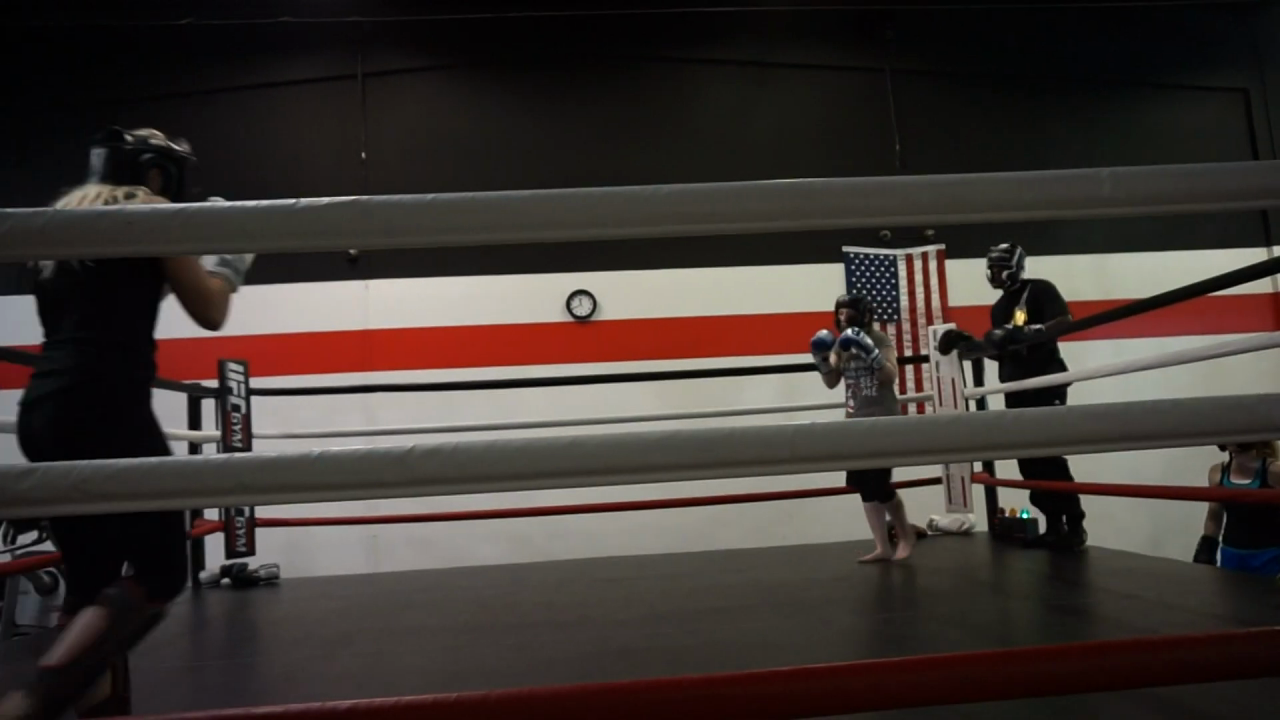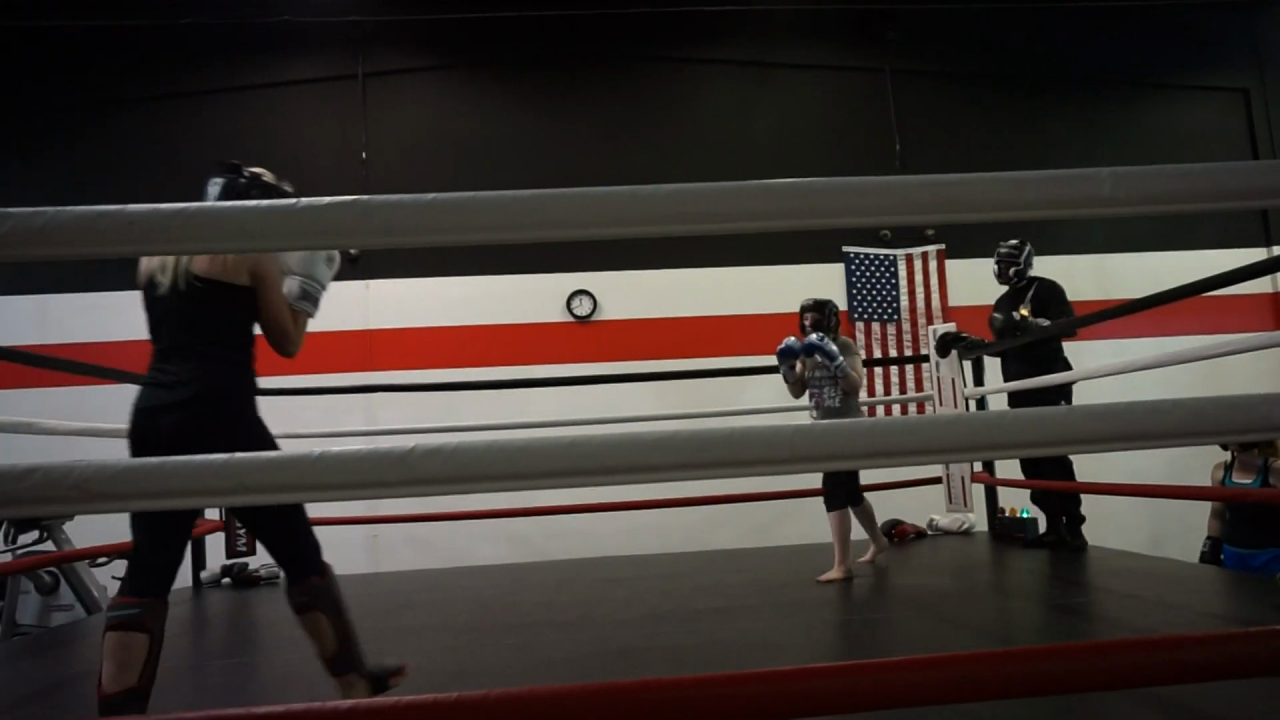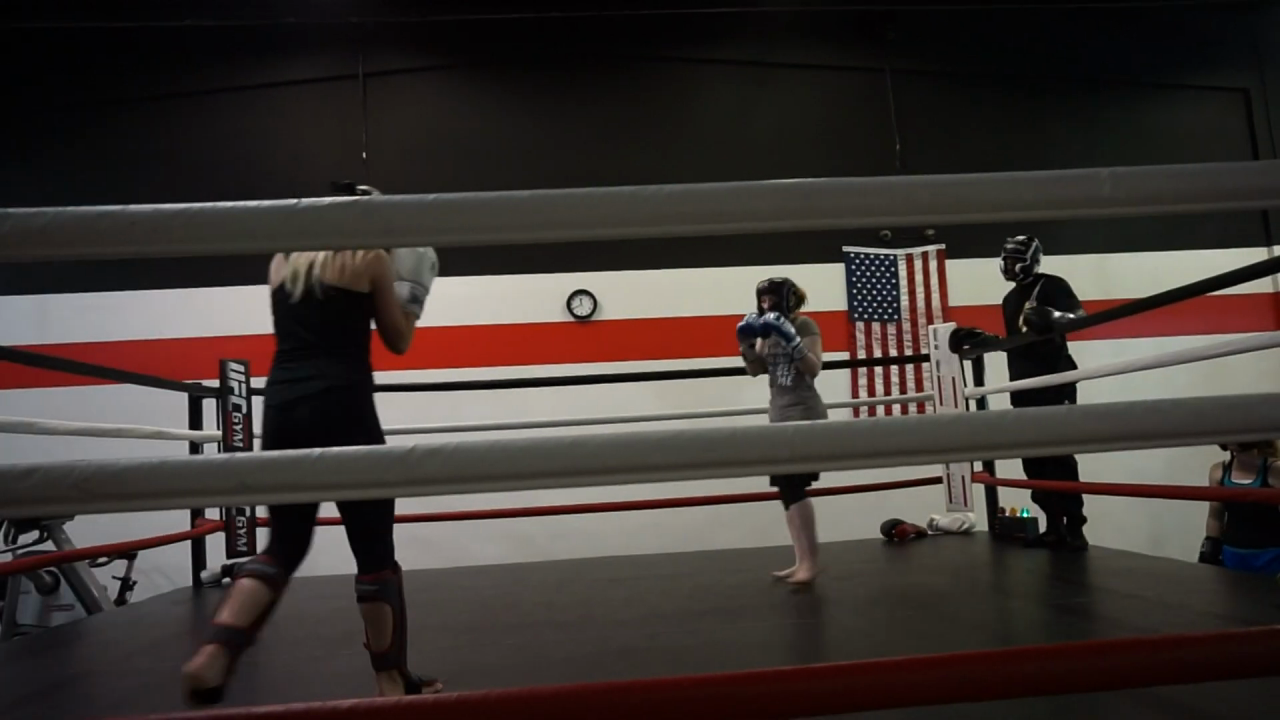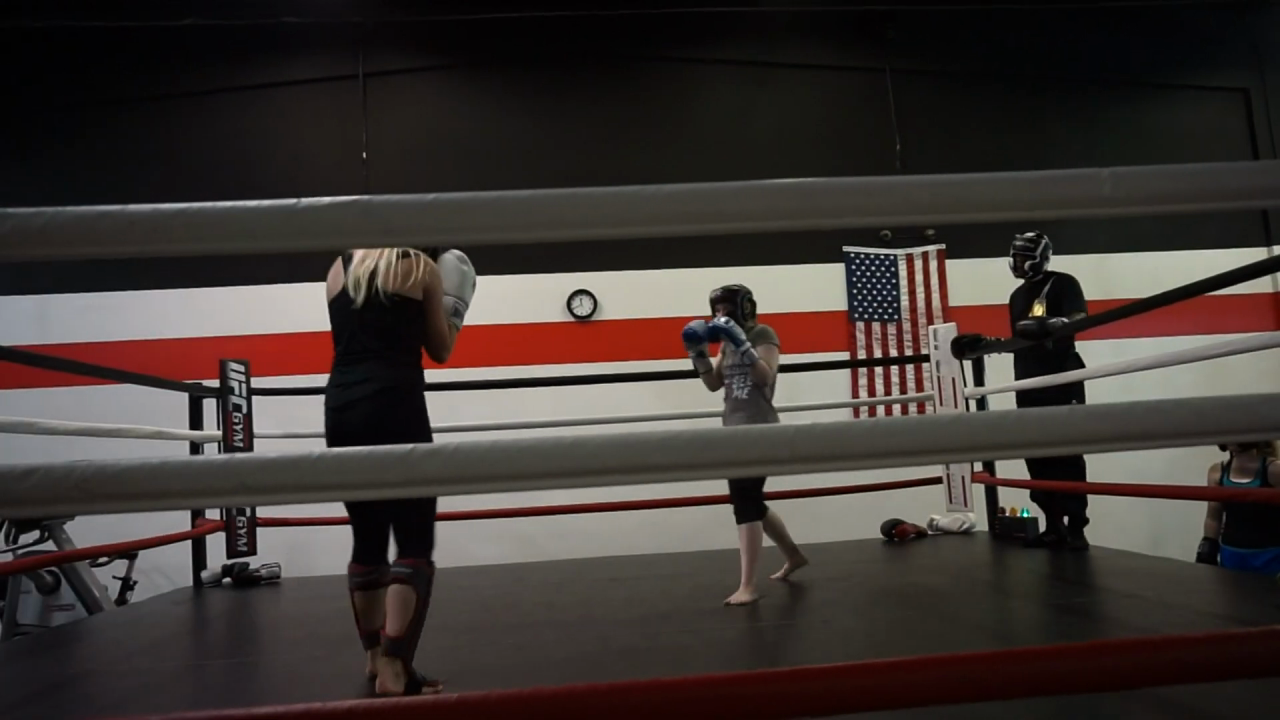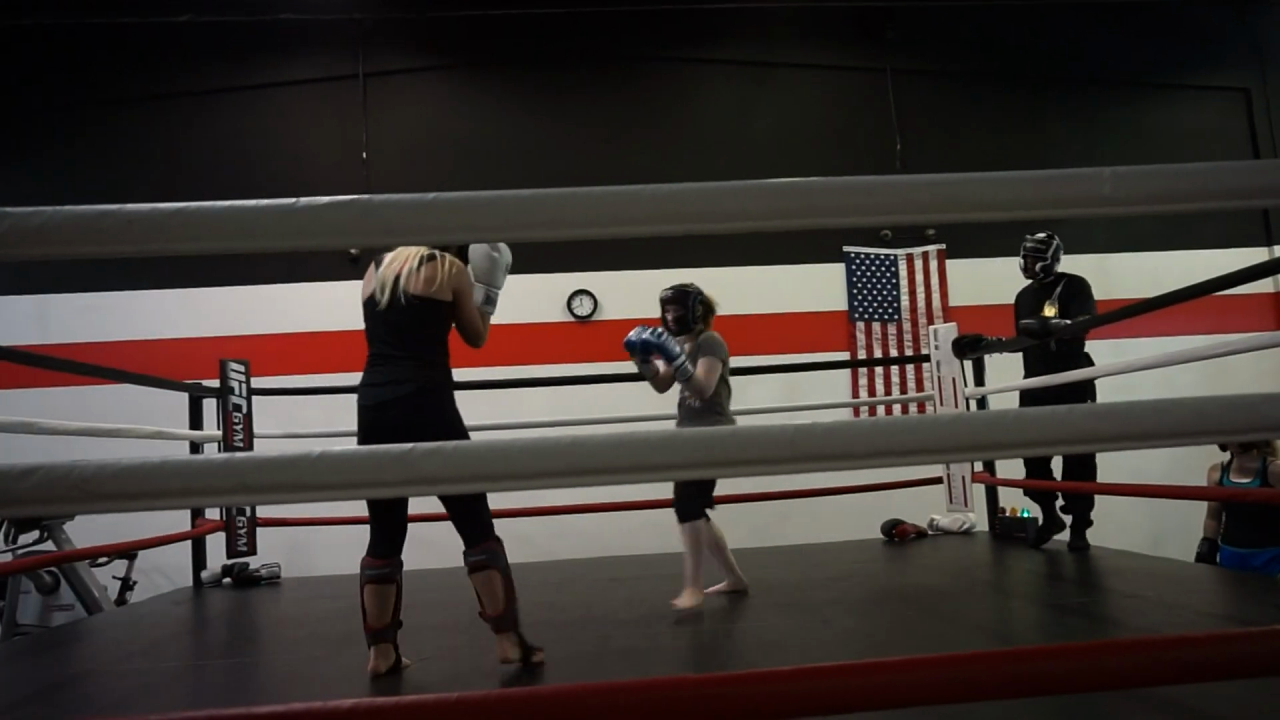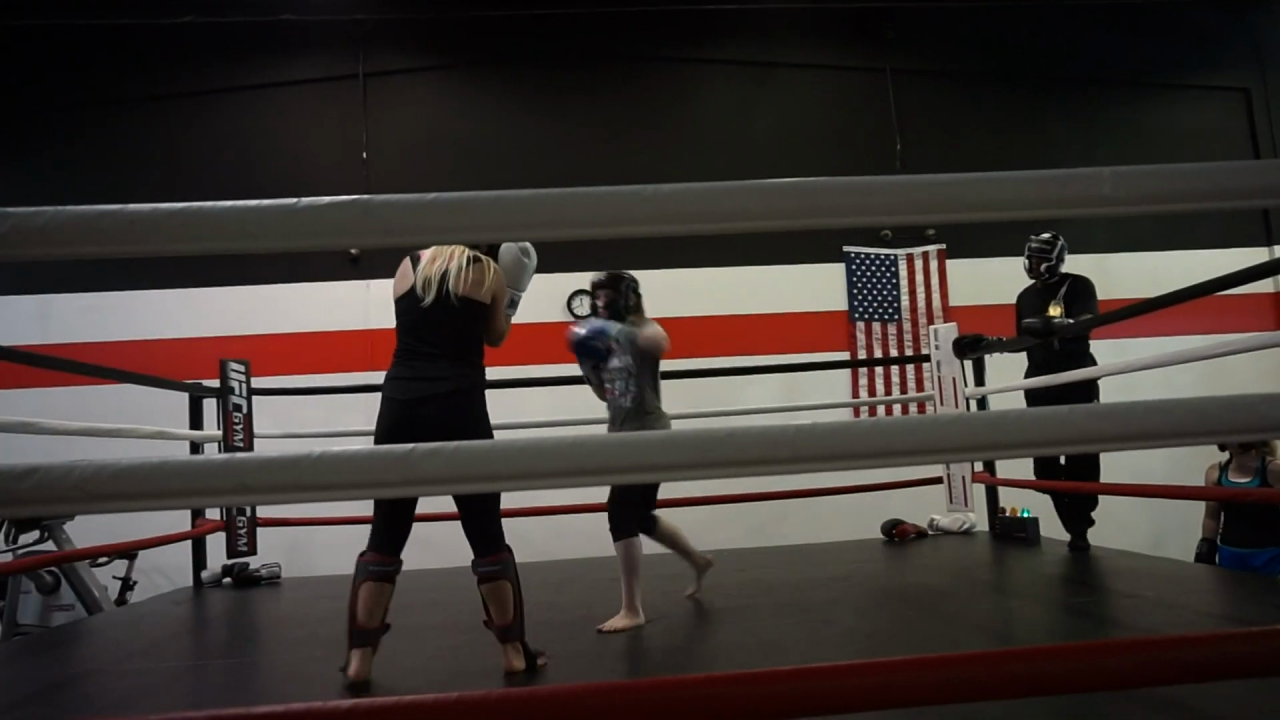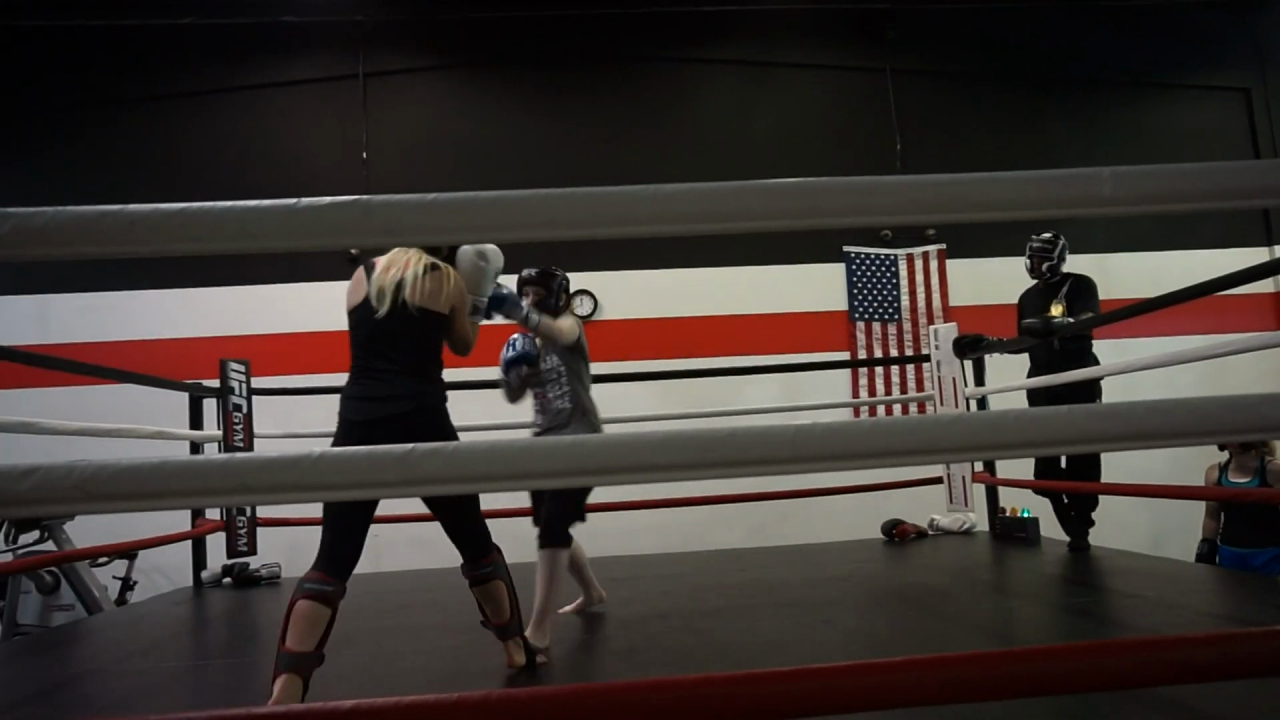
dt=0.3s
person 1, frame 1
right shoulder: (150, 211)
right elbow: (210, 312)
right wrist: (227, 264)
right hip: (109, 405)
left knee: (91, 578)
right knee: (159, 574)
person 1, frame 2
left shoulder: (156, 252)
right shoulder: (252, 246)
right elbow: (286, 342)
right wrist: (306, 284)
left hip: (153, 416)
right hip: (220, 415)
left knee: (147, 573)
right knee: (298, 554)
person 1, frame 3
left shoulder: (281, 262)
right shoulder: (370, 260)
right elbow: (398, 341)
right wrist: (411, 296)
left hip: (283, 407)
right hip: (341, 411)
left knee: (284, 545)
right knee: (374, 549)
left ankle: (213, 657)
right ankle: (392, 679)
person 1, frame 4
left shoulder: (339, 269)
right shoulder: (423, 268)
right elbow: (440, 350)
right wrist: (453, 307)
left hip: (341, 409)
right hip: (394, 408)
left knee: (367, 539)
right knee: (414, 542)
left ankle: (378, 657)
right ankle: (395, 671)
person 1, frame 5
left shoulder: (375, 270)
right shoulder: (452, 268)
right elbow: (476, 337)
right wrist: (484, 294)
left hip: (375, 408)
right hip: (427, 406)
left knee: (384, 537)
right knee: (477, 529)
left ankle: (381, 652)
right ankle: (509, 642)
person 1, frame 6
left shoulder: (408, 266)
right shoulder: (490, 271)
right wrist: (510, 294)
left hip: (401, 405)
right hip: (458, 408)
left knee: (385, 537)
right knee: (487, 535)
left ankle: (359, 658)
right ankle: (514, 651)
person 1, frame 7
left shoulder: (363, 275)
right shoulder: (450, 279)
right elbow: (461, 343)
right wrist: (476, 298)
left hip: (359, 422)
right hip: (421, 422)
left knee: (332, 561)
right knee: (475, 542)
left ankle: (286, 688)
right ankle: (515, 649)
person 2, frame 1
left shoulder: (879, 339)
right shoulder: (841, 344)
left elbow: (890, 377)
right elbow: (831, 382)
left wrist: (869, 350)
right wrist: (820, 357)
left hip: (883, 421)
right hip: (857, 422)
left knee: (878, 485)
right knee: (862, 485)
left ankle: (905, 534)
right ankle: (883, 547)
person 2, frame 2
left shoulder: (845, 346)
right shoulder: (808, 350)
left elbow: (855, 386)
right elbow: (796, 392)
left wrist: (833, 358)
right wrist: (787, 366)
left knee: (834, 490)
right knee: (848, 491)
left ankle: (841, 565)
right ankle: (877, 541)
person 2, frame 3
left shoulder: (804, 325)
right shoulder: (768, 331)
left elbow: (813, 368)
right elbow: (755, 370)
left wrist: (790, 338)
right wrist: (747, 343)
left hip: (804, 414)
right hip: (780, 416)
left knee: (793, 484)
right knee: (787, 486)
left ankle: (808, 562)
right ankle: (804, 562)
person 2, frame 4
left shoulder: (762, 334)
right shoulder: (729, 339)
left elbow: (765, 377)
right elbow: (714, 383)
left wrist: (740, 343)
right wrist: (698, 350)
left hip: (756, 429)
right hip: (734, 429)
left knee: (745, 501)
right knee: (750, 500)
left ankle: (747, 586)
right ankle: (794, 557)
person 2, frame 5
left shoulder: (710, 342)
right shoulder: (681, 342)
left elbow: (703, 389)
right elbow: (662, 385)
left wrist: (673, 355)
right wrist: (644, 358)
left knee: (686, 501)
right knee: (692, 507)
left ankle: (693, 586)
right ankle: (734, 577)
person 2, frame 6
left shoulder: (639, 332)
right shoulder: (608, 341)
left elbow: (660, 343)
right elbow: (606, 394)
left wrist: (610, 330)
right wrist: (588, 361)
right hip: (623, 437)
left knee: (620, 512)
right knee: (637, 514)
left ankle: (631, 610)
right ankle: (697, 560)
person 2, frame 7
left shoulder: (569, 331)
right shoulder: (530, 344)
left elbow: (555, 329)
right elbow: (513, 397)
left wrist: (511, 305)
right wrist: (512, 368)
left hip: (579, 441)
left knee: (551, 523)
right knee: (553, 525)
left ankle: (539, 626)
right ankle: (591, 592)
person 3, frame 1
left shoulder: (1040, 290)
right shoulder: (999, 307)
left elbow: (1065, 322)
left wrist: (1022, 333)
left hip: (1045, 385)
right hip: (1017, 390)
left knee: (1048, 455)
right knee: (1029, 460)
left ankle: (1074, 523)
right ankle: (1054, 526)
person 3, frame 2
left shoulder: (1046, 290)
right shoulder: (1003, 302)
left elbow: (1069, 328)
left wrist: (1022, 323)
left hip: (1053, 386)
right hip: (1020, 391)
left knee: (1056, 456)
right knee: (1031, 461)
left ankle: (1072, 526)
right ankle: (1055, 526)
person 3, frame 3
left shoulder: (1051, 286)
right shoulder: (1011, 299)
left elbow: (1080, 318)
left wrist: (1051, 317)
left hip: (1056, 383)
right hip: (1025, 388)
left knee: (1058, 454)
right knee: (1033, 458)
left ankle: (1074, 528)
right ankle: (1055, 525)
person 3, frame 4
left shoulder: (1063, 284)
right shoulder: (1017, 296)
left elbow: (1080, 319)
left wrist: (1047, 325)
left hip: (1062, 382)
right hip: (1029, 386)
left knee: (1066, 455)
right knee: (1037, 458)
left ankle: (1076, 528)
right ankle: (1054, 526)
person 3, frame 5
left shoulder: (1074, 285)
right shoulder: (1024, 296)
left elbow: (1085, 322)
left wrist: (1049, 325)
left hip: (1072, 382)
right hip: (1036, 384)
left knee: (1077, 456)
right knee: (1033, 453)
left ankle: (1079, 528)
right ankle: (1050, 517)
person 3, frame 6
left shoulder: (1078, 285)
right shoulder: (1025, 297)
left elbow: (1087, 321)
left wrist: (1052, 324)
left hip: (1077, 382)
right hip: (1040, 383)
left knee: (1081, 457)
right knee: (1045, 455)
left ankle: (1080, 527)
right ankle: (1069, 517)
person 3, frame 7
left shoulder: (1080, 285)
right shoulder: (1028, 297)
left elbow: (1087, 320)
left wrist: (1052, 324)
left hip: (1079, 381)
right hip: (1043, 384)
left knee: (1082, 457)
right knee: (1045, 459)
left ankle: (1080, 526)
right ankle: (1070, 521)
